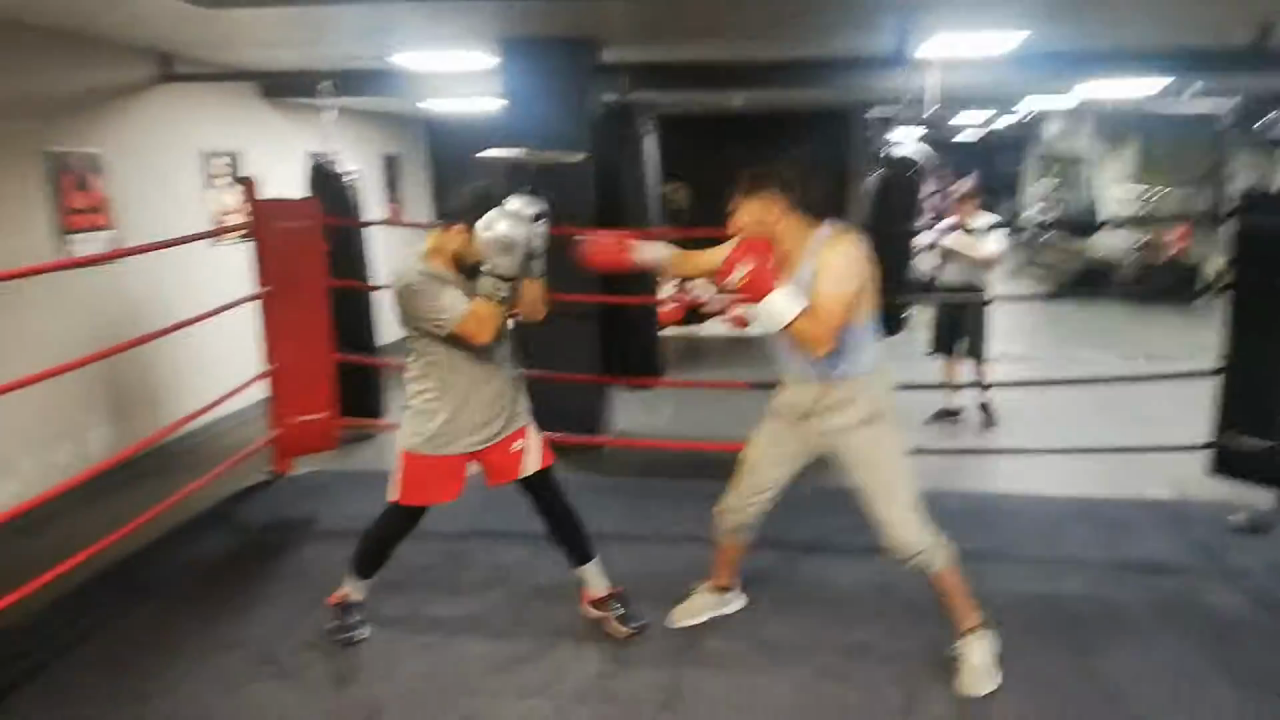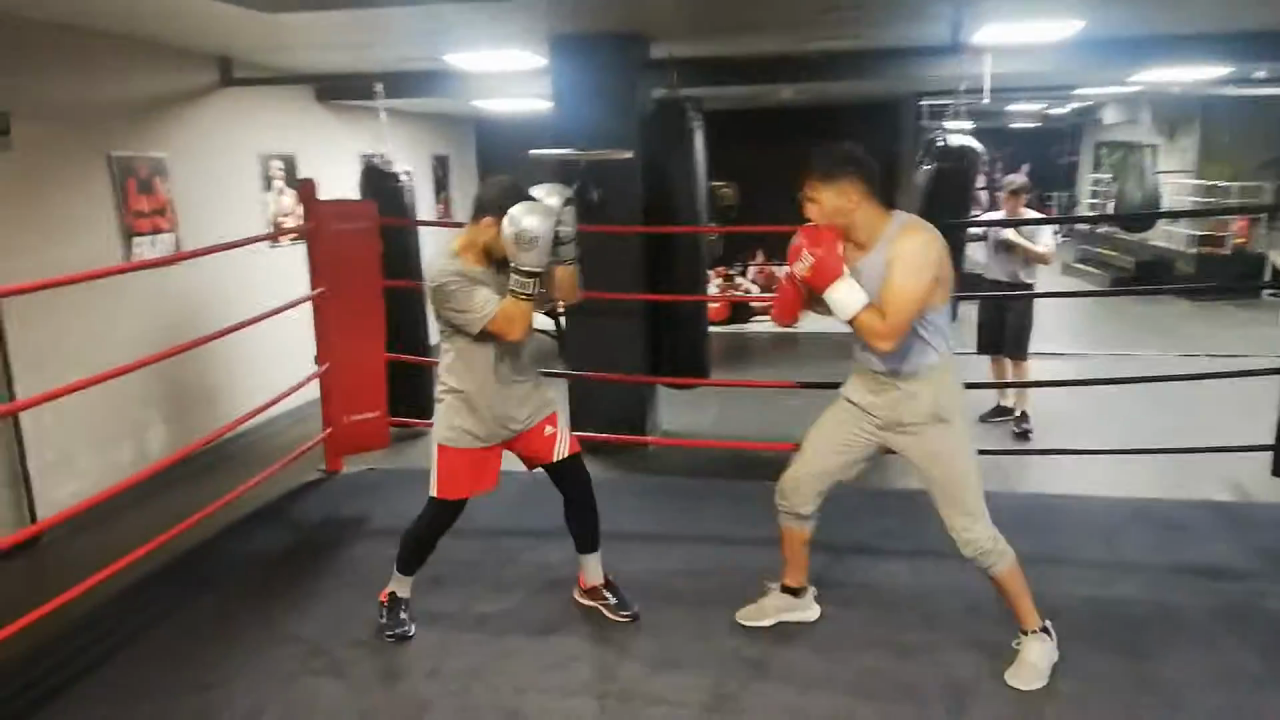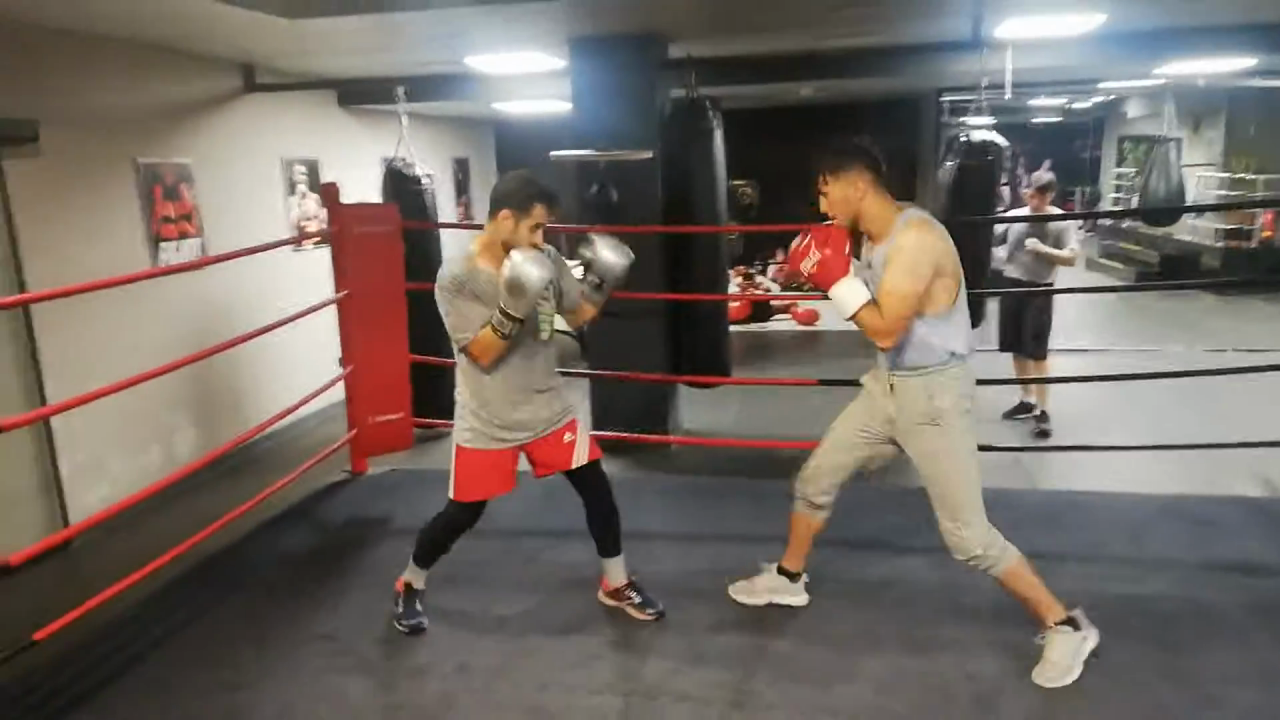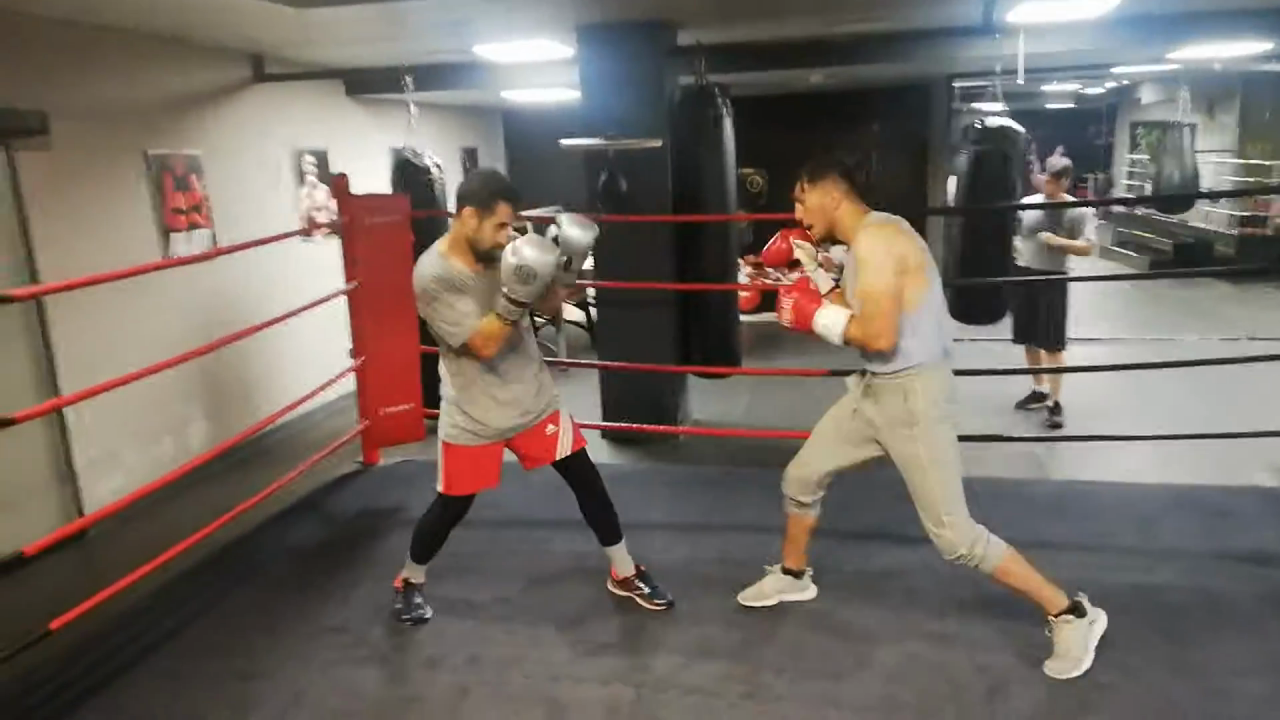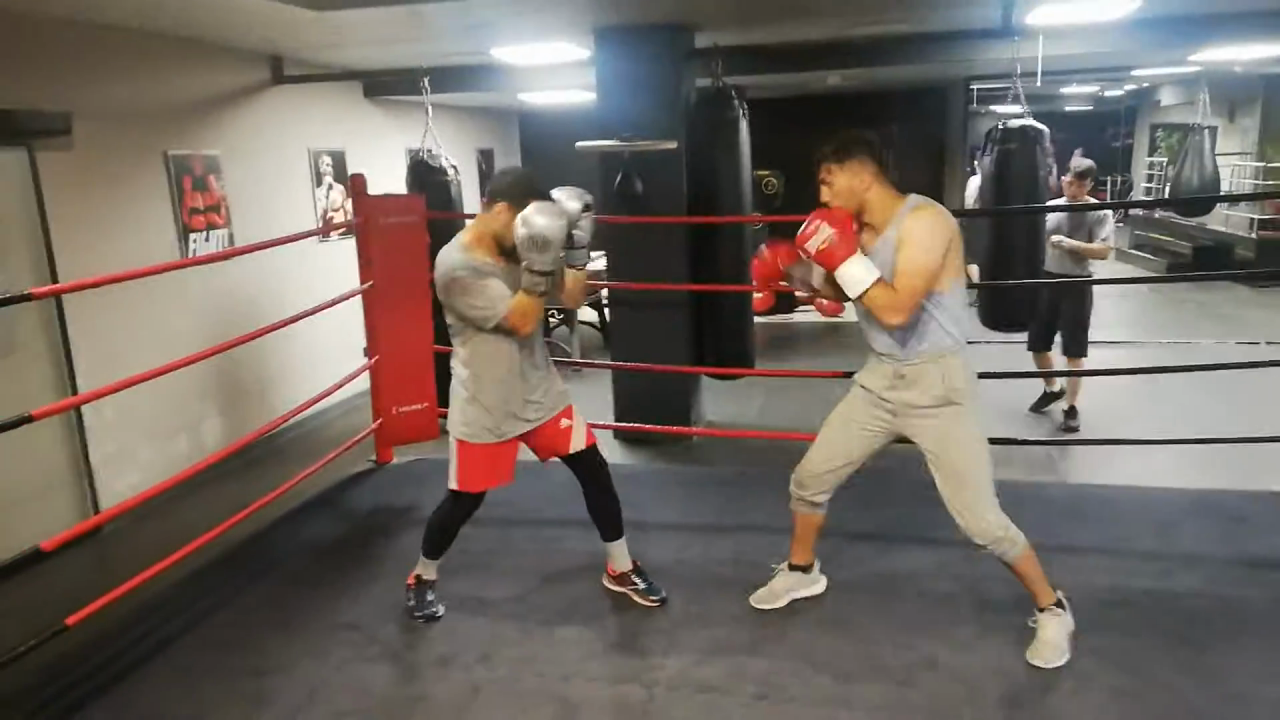
dt=0.2s
person 1, frame 1
left shoulder: (841, 248)
right shoulder: (758, 246)
left elbow: (820, 341)
right elbow: (694, 263)
left wrist: (767, 290)
right wrist: (636, 252)
left hip: (858, 403)
right hip: (799, 401)
left knee: (909, 533)
right knee: (737, 509)
left ankle: (972, 633)
right ankle: (722, 590)
person 1, frame 2
left shoulder: (915, 241)
right shoulder: (844, 240)
left elbow: (887, 335)
left wrist: (831, 279)
right wrist: (805, 289)
left hip: (926, 398)
right hip: (866, 393)
left knee: (973, 533)
right knee: (794, 488)
left ankle: (1037, 634)
right ankle: (794, 593)
person 1, frame 3
left shoulder: (916, 238)
right shoulder: (877, 233)
left elbow: (886, 333)
left wrist: (836, 277)
right wrist: (828, 272)
left hip: (935, 395)
right hip: (888, 388)
left knee: (968, 536)
right knee: (816, 476)
left ankle: (1065, 627)
right ankle: (788, 578)
person 1, frame 4
left shoulder: (874, 239)
right shoulder: (871, 237)
left elbow: (879, 335)
right elbow: (849, 305)
left wrist: (815, 315)
right wrist: (806, 267)
left hip: (913, 395)
right hip: (873, 390)
left knee: (954, 535)
right knee: (801, 477)
left ankle: (1071, 613)
right ankle: (792, 575)
person 1, frame 5
left shoulder: (925, 221)
right shoulder: (865, 229)
left elbow: (894, 311)
right elbow: (840, 299)
left wrist: (842, 258)
right wrist: (807, 265)
left hip: (937, 385)
right hip: (880, 381)
left knee: (980, 520)
right knee: (809, 478)
left ankle: (1052, 607)
right ankle: (801, 570)
person 2, frame 1
left shoulder: (493, 260)
right shoulder: (417, 279)
left elbow: (533, 311)
right elbow: (481, 332)
left wrist: (528, 254)
right wrist: (497, 271)
left hip: (502, 412)
right hip: (438, 425)
left knee: (551, 499)
right knee: (402, 515)
left ankle: (600, 594)
right ankle: (348, 596)
person 2, frame 2
left shoulder: (511, 252)
right shoulder: (447, 277)
left elbow: (569, 295)
right elbow: (513, 327)
left wrist: (562, 240)
right wrist: (529, 264)
left hip: (528, 401)
right hip: (468, 416)
left knee: (578, 484)
right knee: (441, 512)
left ankle: (593, 583)
right ankle: (396, 593)
person 2, frame 3
left shoulder: (544, 260)
right shoulder: (456, 277)
left elbow: (579, 317)
right elbow: (485, 355)
left wrist: (600, 282)
right wrist: (514, 308)
left hip: (548, 408)
right hip: (487, 420)
left knee: (597, 489)
right knee: (462, 513)
left ankle: (616, 584)
right ankle: (411, 584)
person 2, frame 4
left shoulder: (508, 251)
right shoulder: (432, 276)
left elbow: (549, 305)
right elbow: (486, 345)
left wrist: (566, 264)
right wrist: (517, 295)
left hip: (532, 398)
right hip: (473, 414)
left knee: (586, 478)
right knee: (451, 506)
left ankle: (624, 573)
right ankle: (410, 580)
person 2, frame 5
left shoulder: (520, 246)
right shoulder: (456, 265)
left elbow: (572, 298)
right elbow: (522, 322)
left wrist: (576, 244)
right wrist: (541, 261)
left hip: (541, 392)
right hip: (484, 407)
left knee: (595, 471)
right knee: (464, 500)
left ankle: (621, 569)
right ankle: (423, 577)
person 3, frame 1
left shoulder: (990, 225)
right shoulder: (945, 225)
left elbow: (990, 257)
right elbow: (919, 246)
left wrist: (960, 245)
left hip: (972, 293)
right hip: (947, 292)
left knee: (975, 352)
right knee: (947, 351)
left ankle: (985, 401)
right ankle: (952, 403)
person 3, frame 2
left shoulder: (1038, 222)
right shoulder: (991, 218)
left elbow: (1047, 256)
left wrist: (1018, 240)
left hip: (1019, 291)
right hip: (992, 288)
left knee: (1017, 355)
right knee: (995, 351)
left ankle: (1021, 412)
right ankle: (1005, 404)
person 3, frame 3
left shoulder: (1063, 222)
right shoulder: (1013, 216)
left elbow: (1071, 258)
left wrist: (1043, 249)
left hip: (1039, 291)
right hip: (1011, 286)
left knee: (1037, 353)
right knee: (1017, 350)
left ankle: (1041, 412)
right ankle: (1027, 400)
person 3, frame 4
left shoulder: (1078, 210)
right shoulder: (1027, 203)
left elbow: (1087, 247)
left wrist: (1057, 241)
left hip: (1052, 281)
right hip: (1023, 277)
left knee: (1053, 345)
right knee: (1029, 341)
left ankle: (1054, 402)
right ankle: (1040, 390)
person 3, frame 5
left shoulder: (1100, 213)
right shoulder: (1050, 207)
left elbow: (1103, 250)
left wrist: (1071, 244)
left hip: (1076, 286)
right hip: (1046, 282)
left knee: (1074, 351)
right knee: (1038, 346)
left ankle: (1071, 408)
right ankle: (1052, 389)
